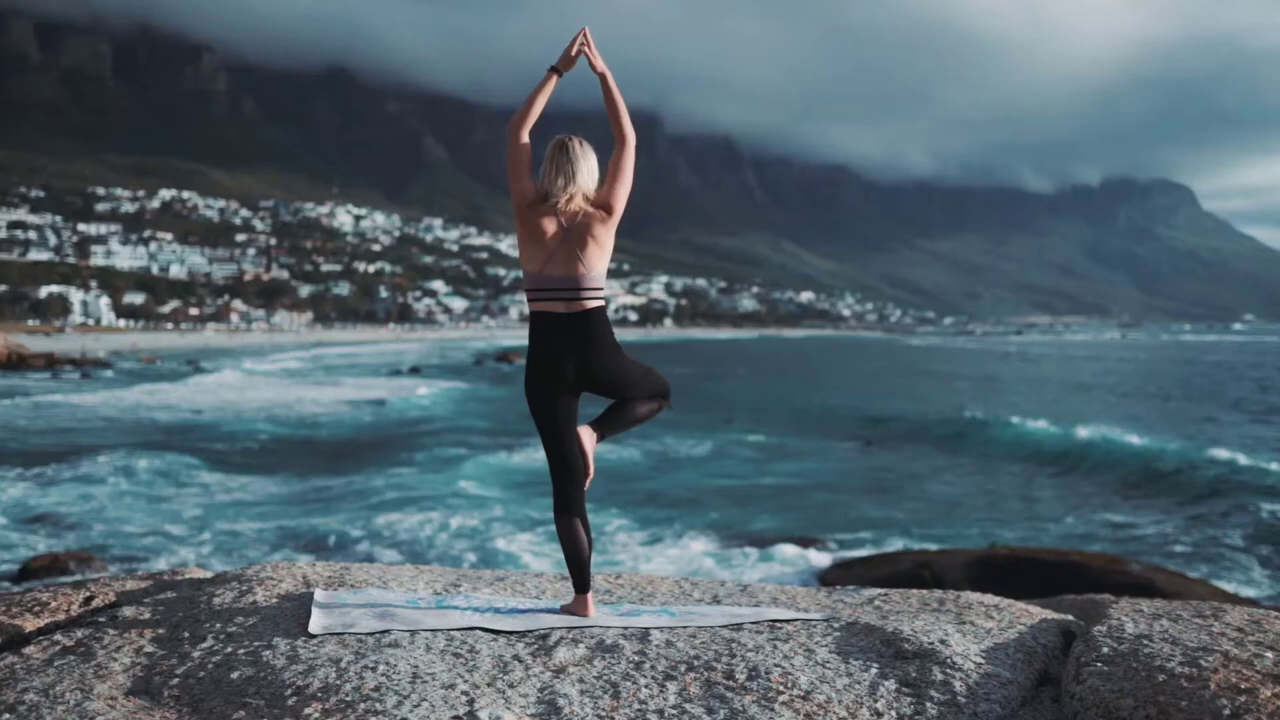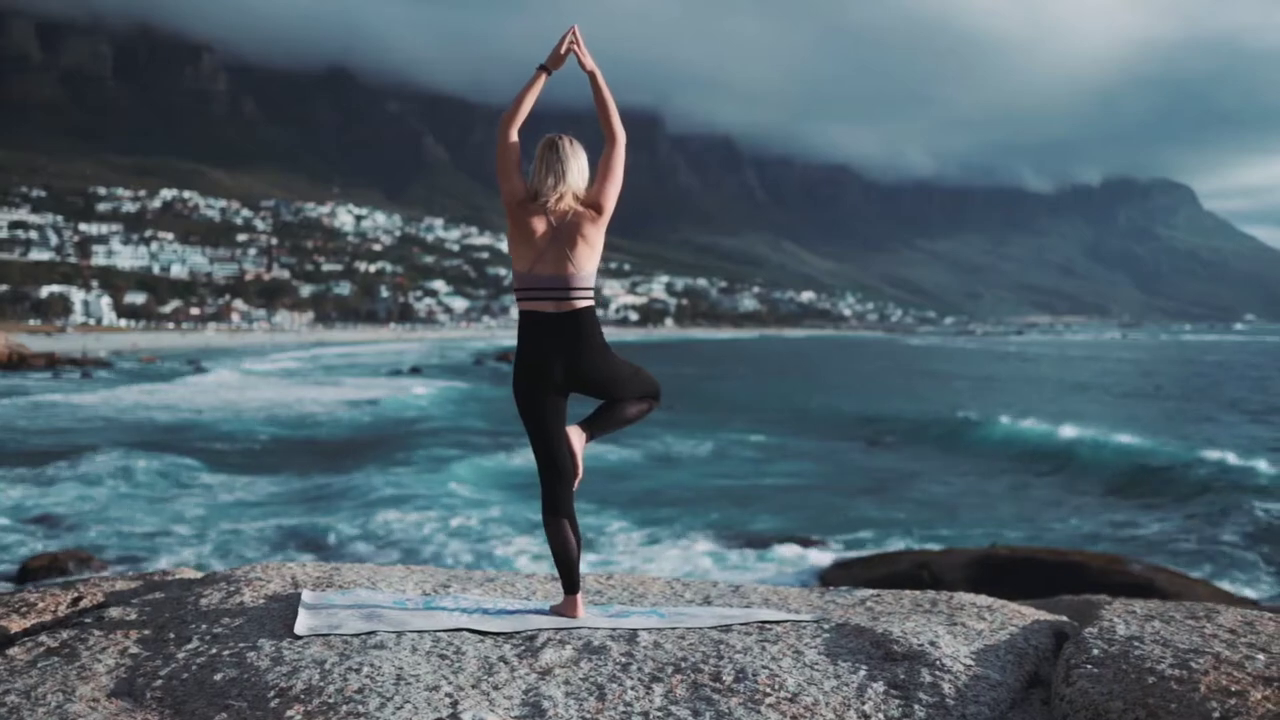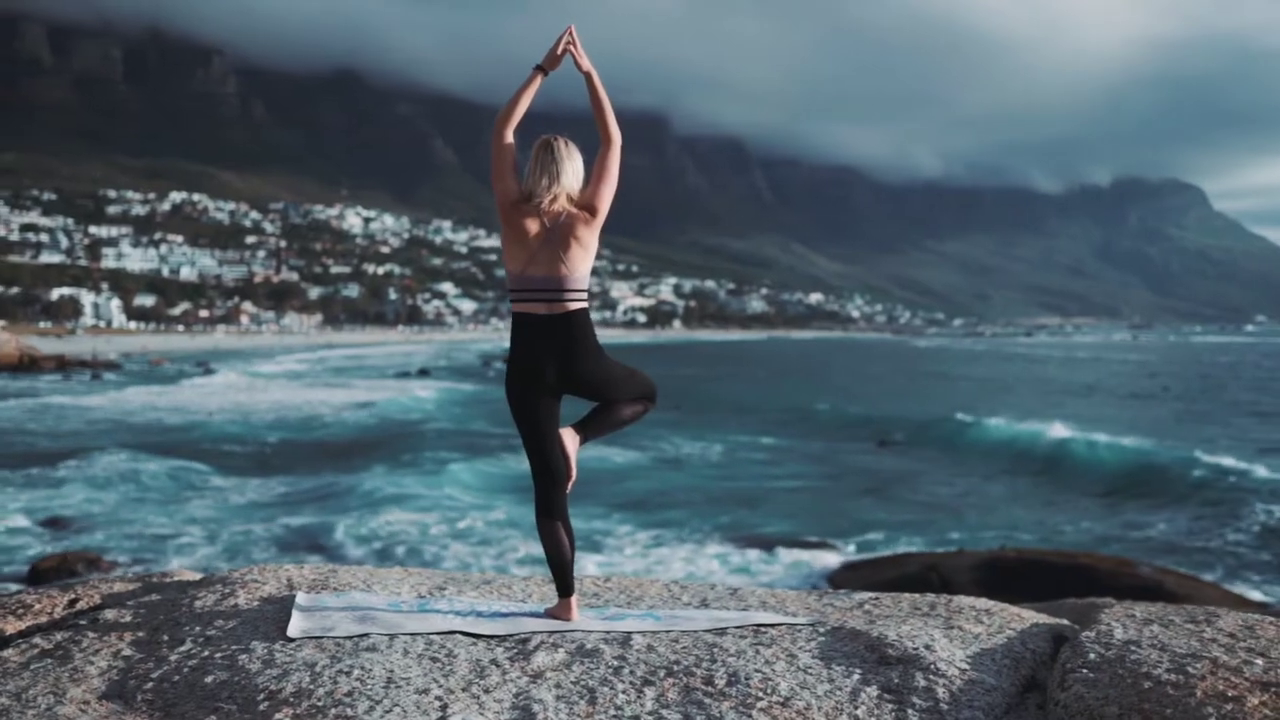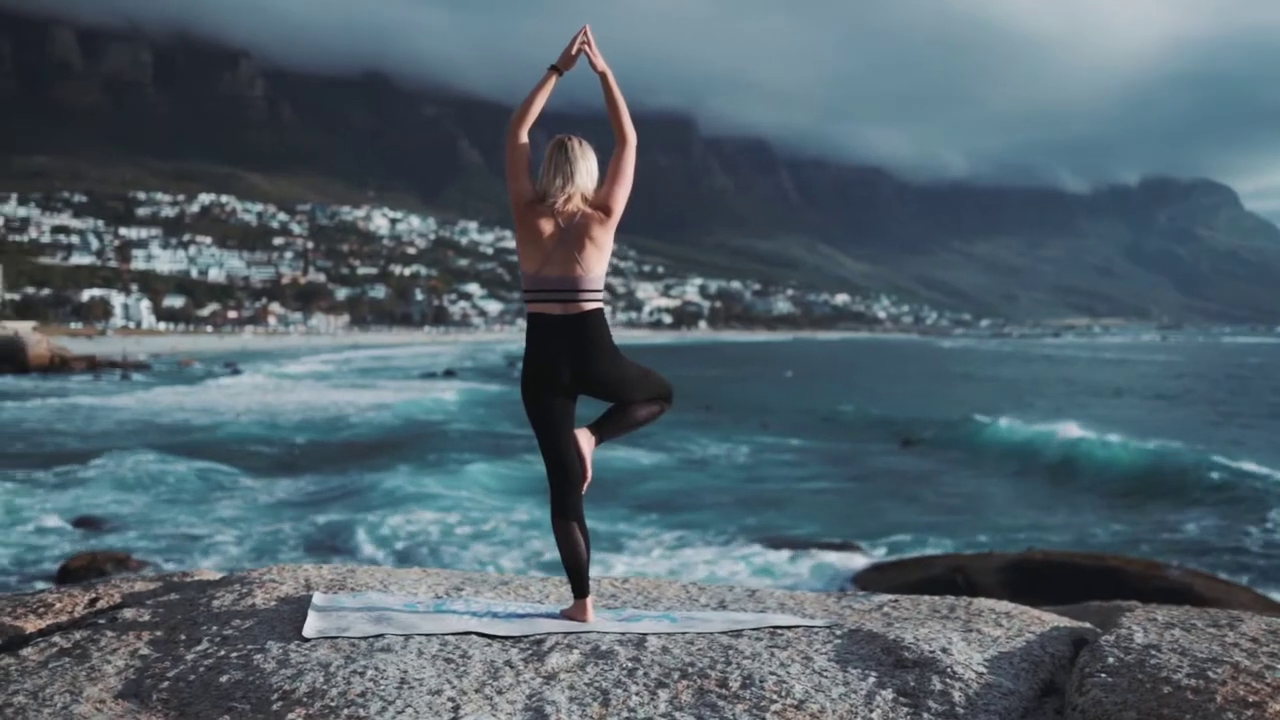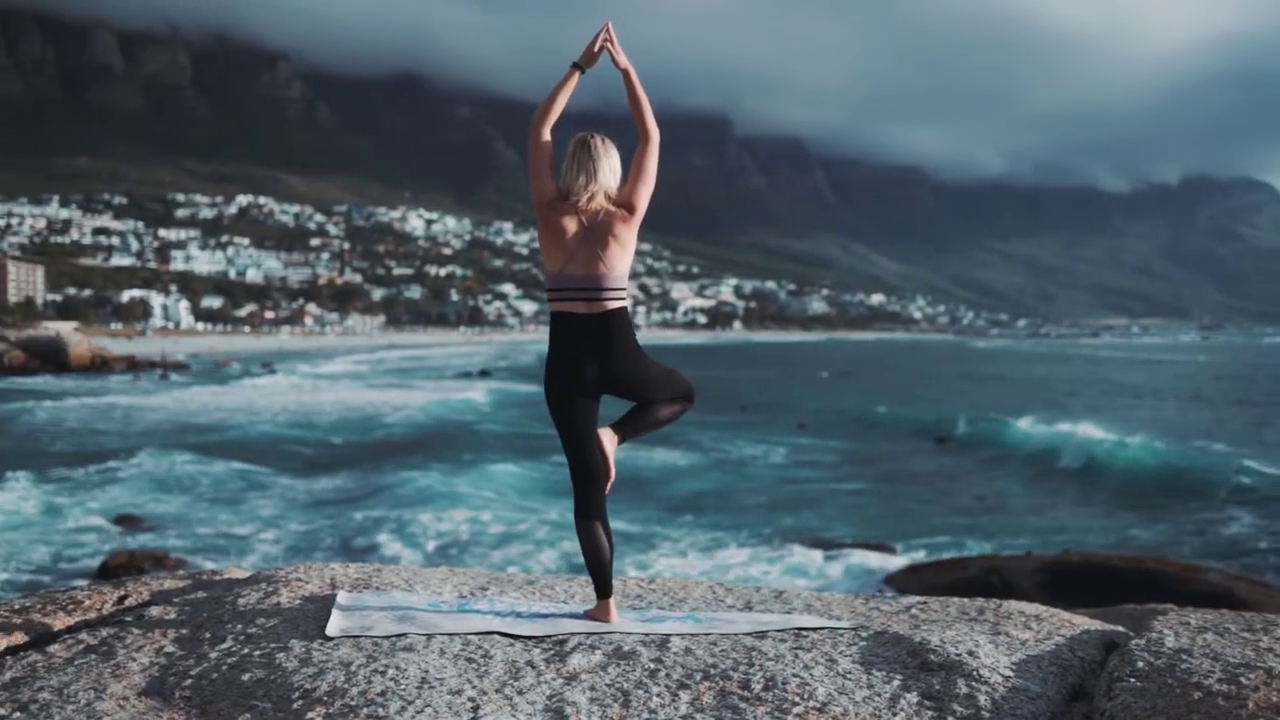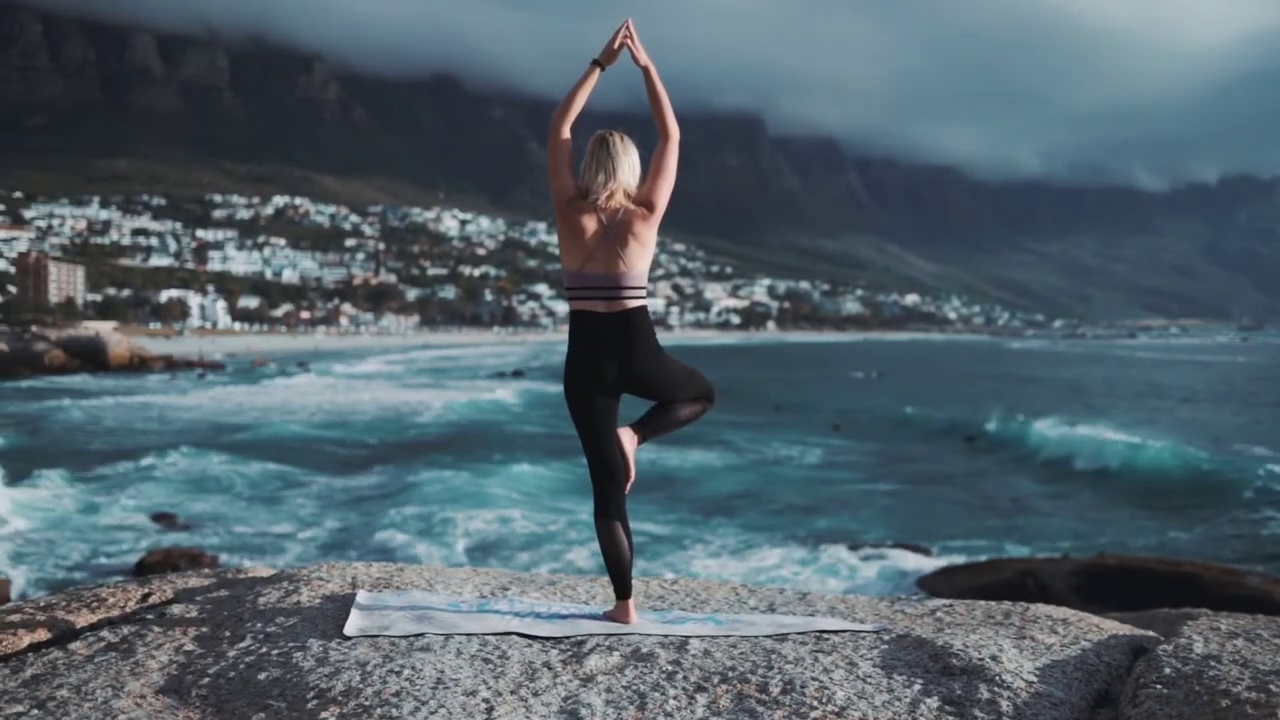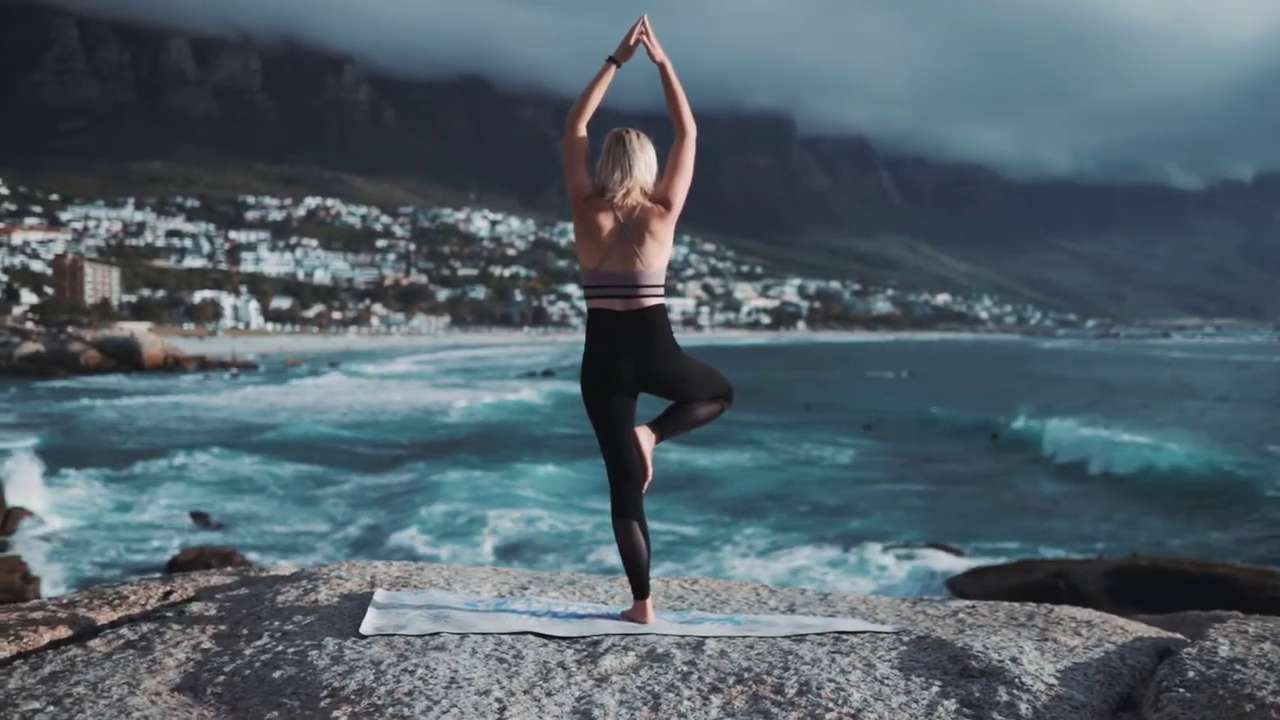
dt=0.4s
person 1, frame 1
left shoulder: (529, 216)
right shoulder: (604, 217)
left elbow: (517, 134)
right elbow: (627, 139)
left wrist: (558, 69)
right wrist: (601, 70)
left hip: (546, 358)
right hip: (596, 353)
left knee: (566, 483)
right knee: (657, 390)
left ankle: (582, 598)
right ankle: (594, 433)
person 1, frame 2
left shoulder: (519, 215)
right shoulder: (594, 217)
left elbow: (507, 132)
right elbow: (617, 138)
left wrist: (547, 68)
right wrist: (591, 69)
left hip: (535, 357)
right hip: (584, 351)
left knee: (555, 484)
right knee: (647, 392)
left ankle: (572, 599)
right ankle: (583, 434)
person 1, frame 3
left shoulder: (513, 216)
right shoulder: (588, 218)
left elbow: (502, 133)
right elbow: (613, 140)
left wrist: (544, 69)
right wrist: (587, 69)
left hip: (527, 359)
right hip: (578, 354)
left knee: (548, 487)
right knee: (643, 393)
left ankle: (566, 601)
right ankle: (576, 435)
person 1, frame 4
left shoulder: (527, 216)
right shoulder: (602, 219)
left elbow: (517, 133)
right elbow: (628, 140)
left wrist: (558, 69)
right wrist: (602, 69)
left hip: (543, 360)
right hip: (593, 354)
left knee: (564, 487)
right knee: (659, 393)
left ankle: (582, 603)
right ankle: (592, 436)
person 1, frame 5
left shoulder: (550, 215)
right shoulder: (626, 217)
left elbow: (539, 131)
right elbow: (651, 137)
left wrist: (581, 65)
right wrist: (624, 66)
left hip: (566, 360)
right hip: (617, 354)
left knee: (587, 488)
right knee: (681, 392)
left ankle: (604, 604)
right ankle: (615, 435)
person 1, frame 6
left shoulder: (570, 214)
right shoulder: (645, 216)
left elbow: (559, 129)
right elbow: (671, 135)
left wrist: (600, 63)
right wrist: (645, 64)
left hip: (586, 358)
right hip: (637, 352)
left knee: (607, 487)
right knee: (701, 393)
left ankle: (625, 605)
right ankle: (635, 435)
person 1, frame 7
left shoulder: (586, 212)
right shoulder: (663, 213)
left elbow: (575, 127)
right elbow: (688, 132)
left wrist: (617, 59)
right wrist: (660, 60)
left hip: (603, 358)
right hip: (655, 351)
left knee: (624, 486)
right knee: (720, 392)
left ankle: (642, 605)
right ankle: (653, 434)
